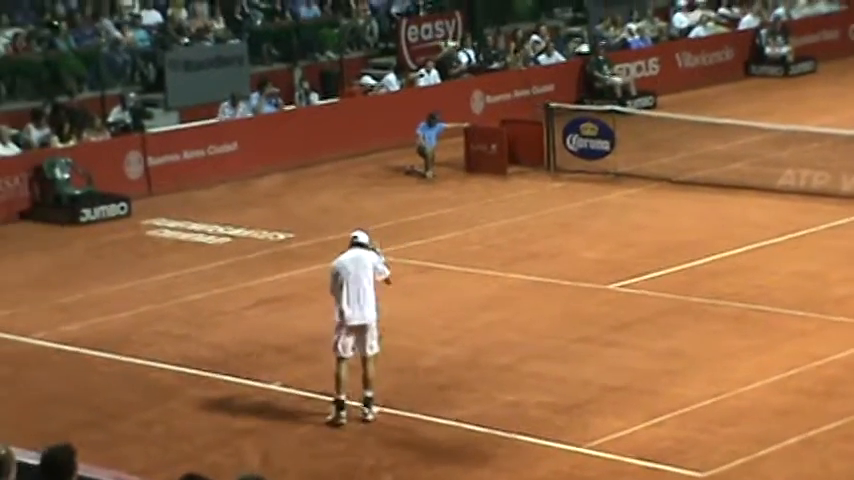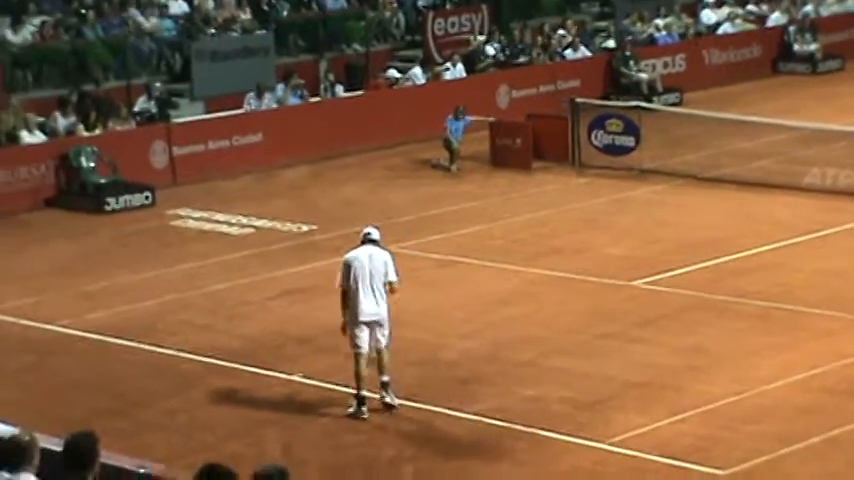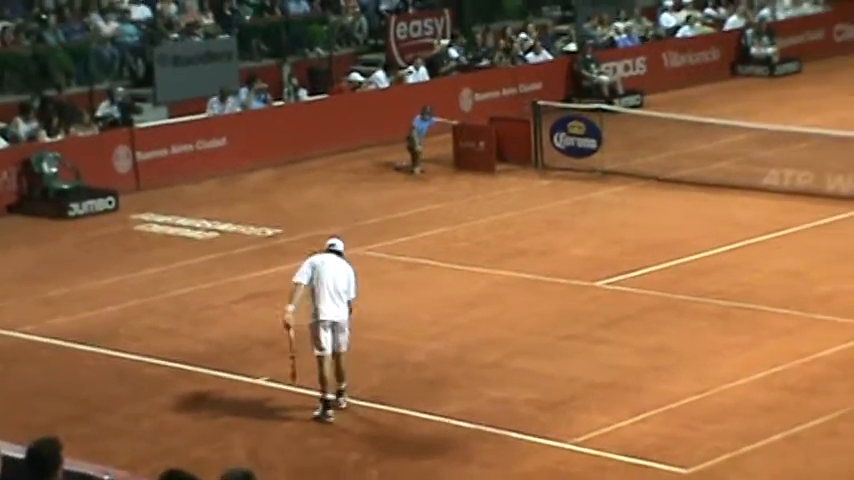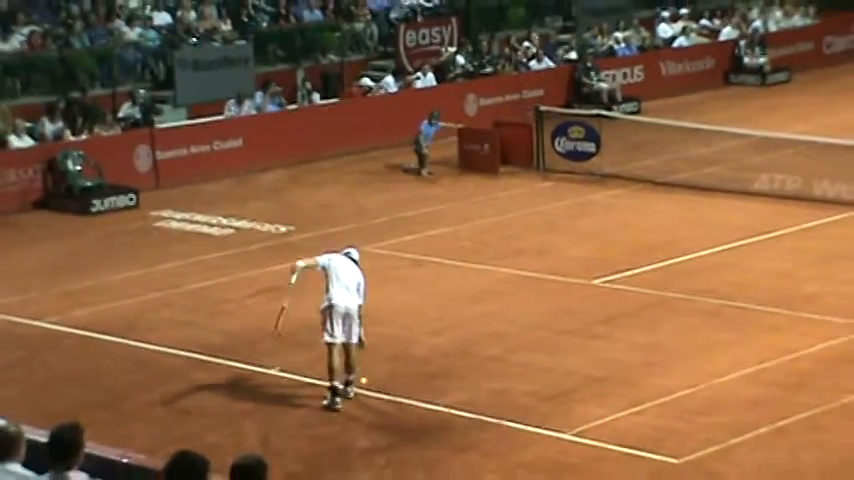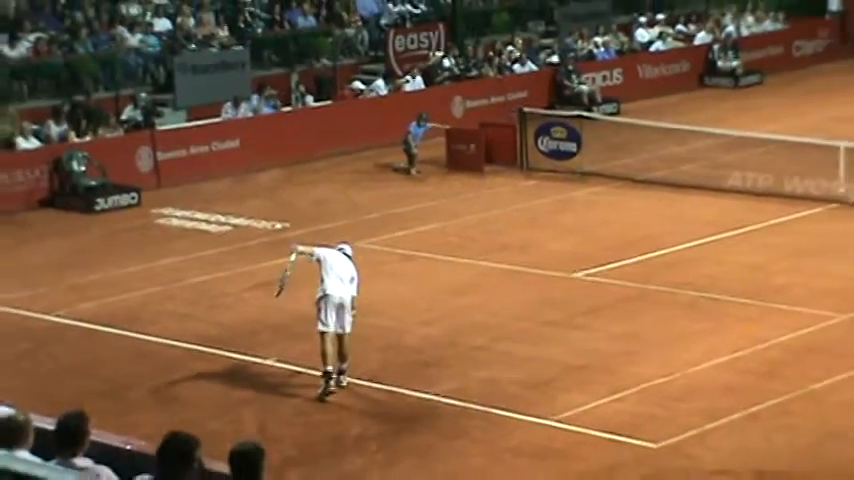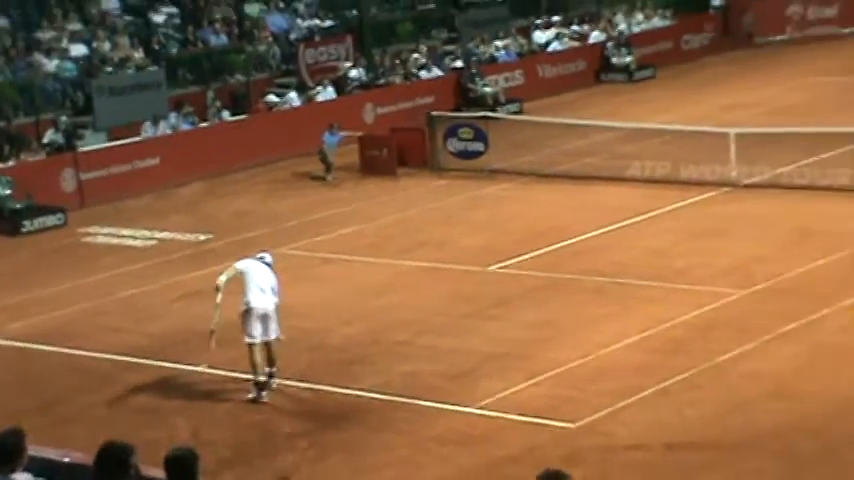
dt=0.3s
person 1, frame 1
left shoulder: (337, 264)
right shoulder: (372, 257)
left elbow: (336, 295)
right elbow: (388, 279)
right wrist: (381, 258)
left hip: (345, 319)
right hip: (367, 317)
left knee: (342, 362)
right knee: (368, 361)
left ankle: (340, 410)
right ankle: (368, 407)
person 1, frame 2
left shoulder: (349, 258)
right shoulder: (384, 255)
left elbow: (344, 292)
right elbow: (394, 288)
left wrist: (344, 318)
left hip: (357, 313)
right hip: (380, 312)
left knee: (360, 357)
right knee: (381, 350)
left ankle: (361, 404)
right ankle: (385, 392)
person 1, frame 3
left shoulder: (314, 261)
right shoulder: (347, 267)
left elbow: (299, 285)
right elbow: (351, 302)
left wrist: (290, 309)
left hip: (322, 316)
right hip: (341, 316)
left knee: (324, 360)
right knee: (339, 356)
left ankle: (327, 407)
right ankle: (341, 396)
person 1, frame 4
left shoulder: (332, 258)
right shoulder: (358, 272)
left elbow: (315, 261)
right elbow: (359, 307)
left wrist: (300, 264)
right wrist: (360, 330)
left hip: (334, 304)
right hip: (351, 306)
left knee: (333, 347)
right knee: (350, 347)
left ankle: (335, 396)
right ankle: (348, 387)
person 1, frame 5
left shoulder: (326, 252)
right shoulder: (351, 267)
left elbow: (312, 250)
left wrist: (299, 250)
right wrist: (352, 310)
left hip: (328, 295)
right hip: (345, 297)
left knee: (326, 336)
right knee: (343, 336)
left ankle: (329, 379)
right ankle: (342, 376)
person 1, frame 6
left shoulder: (248, 263)
right shoulder: (271, 274)
left elbow: (234, 268)
left wrist: (222, 279)
right wrist: (277, 330)
left hip: (252, 307)
right hip: (269, 306)
left knee: (254, 346)
right knee: (270, 342)
left ankle: (260, 388)
right ankle: (271, 378)
